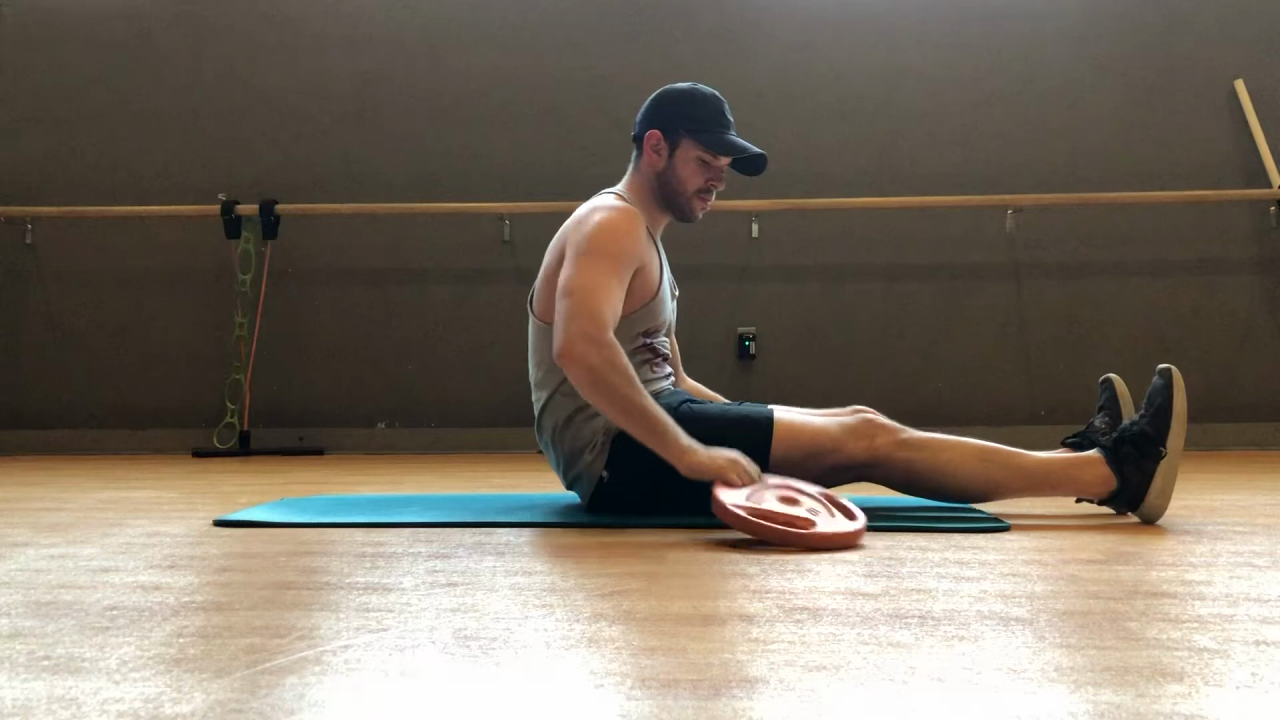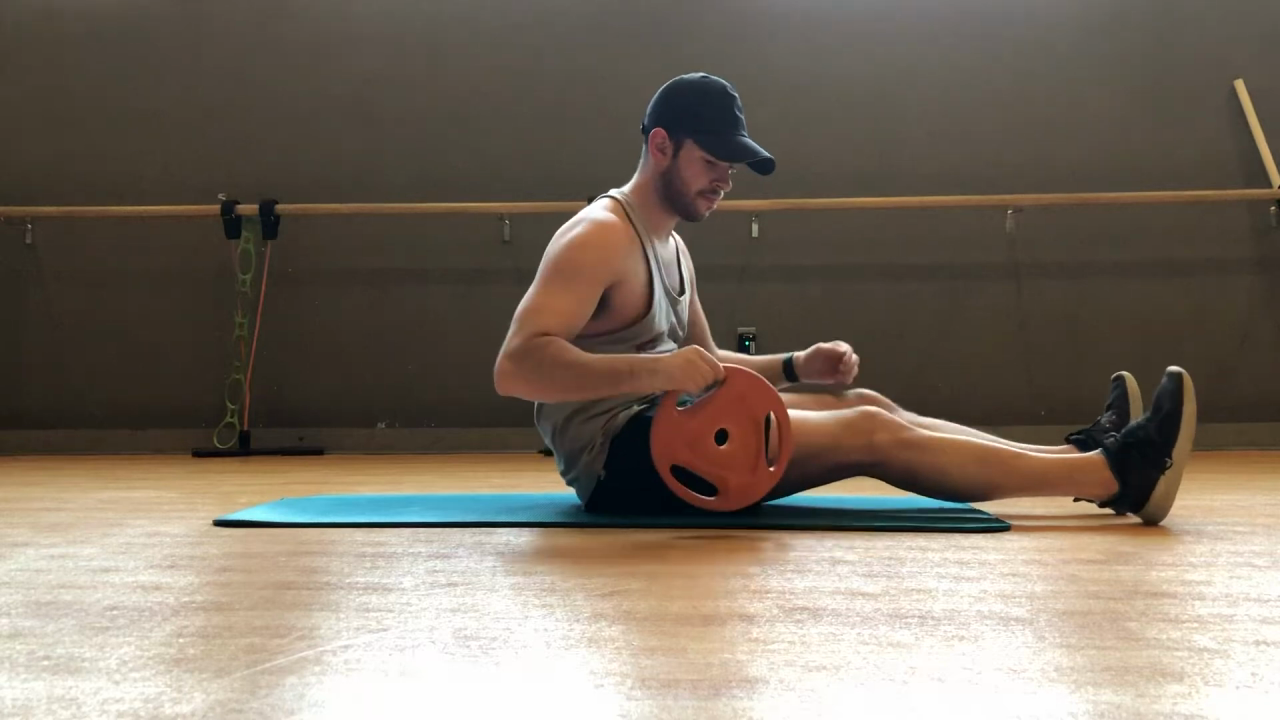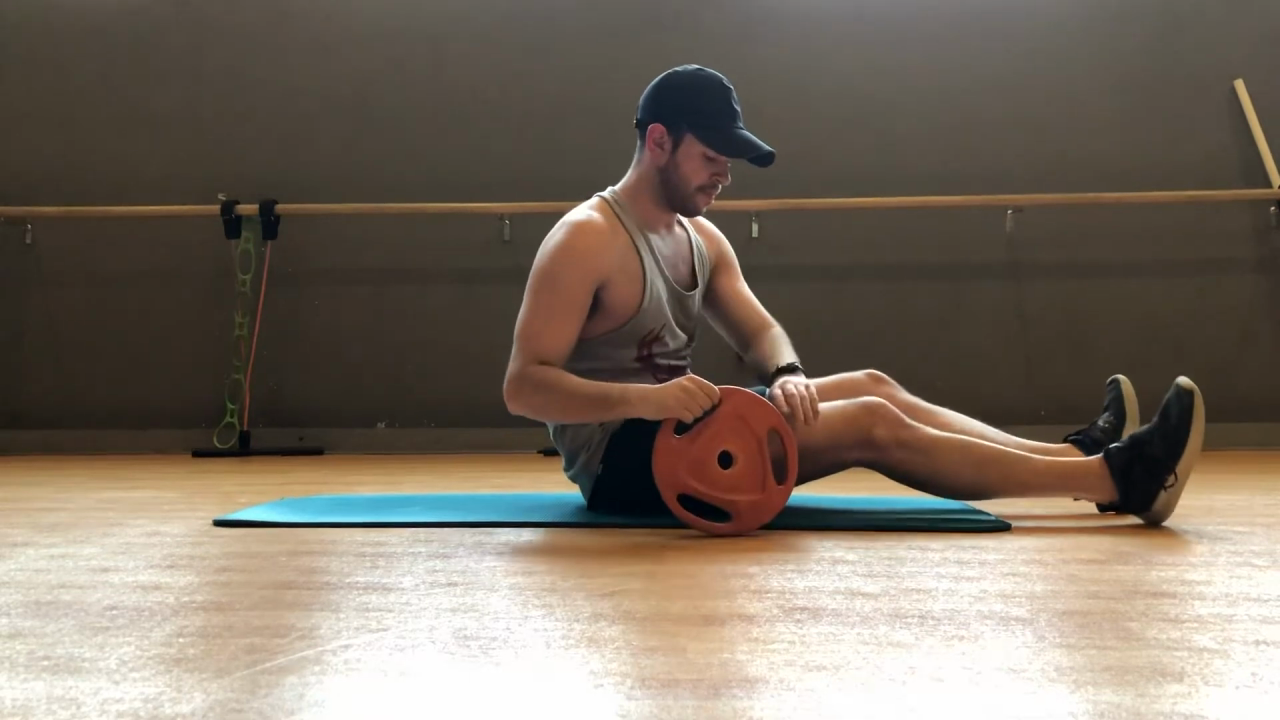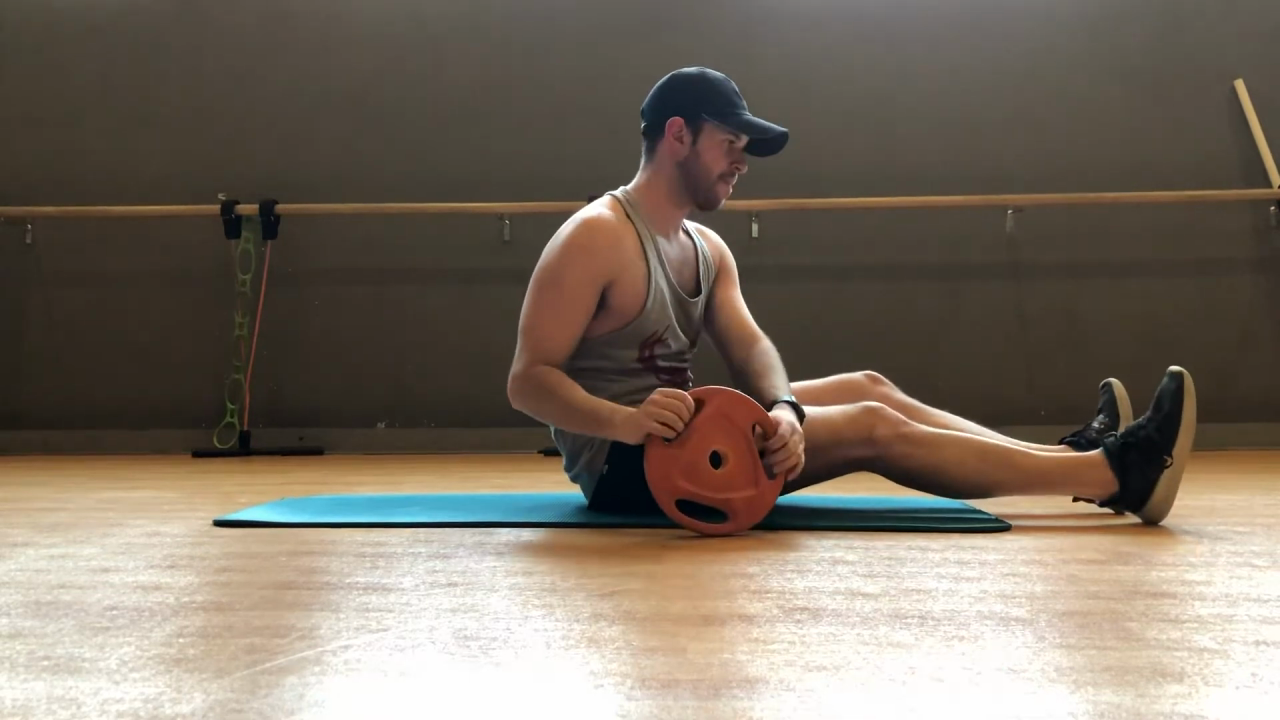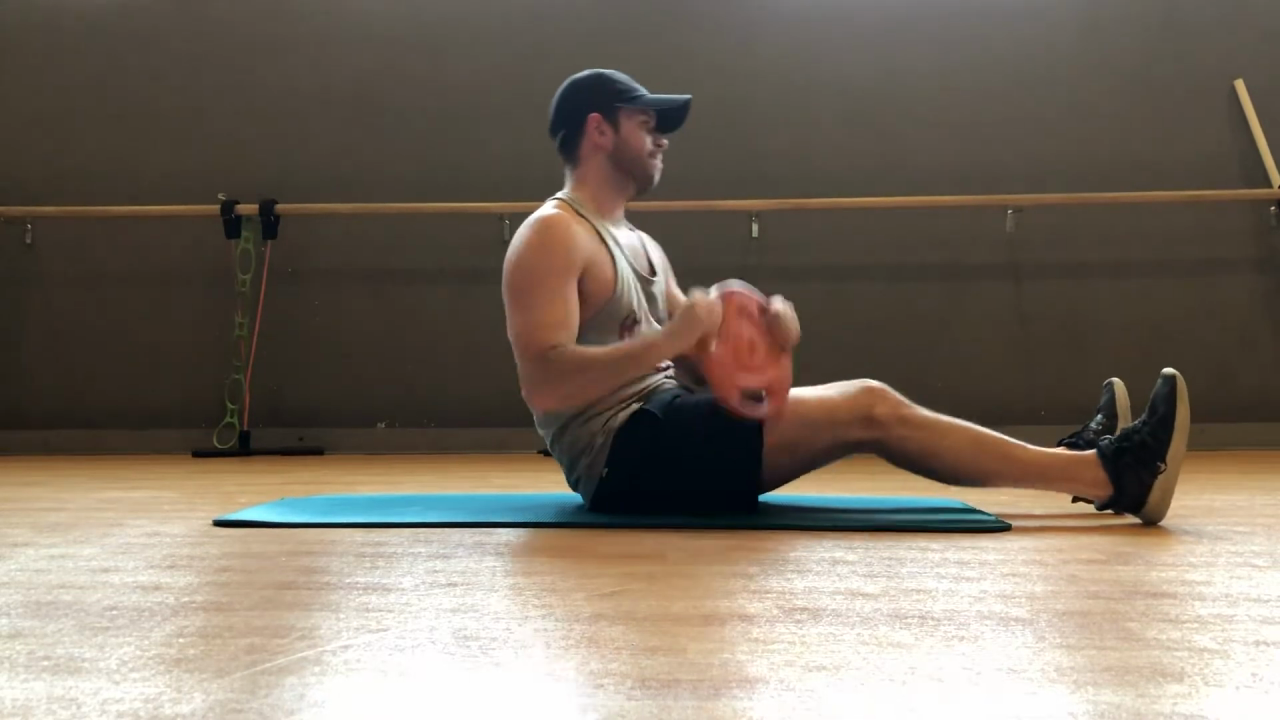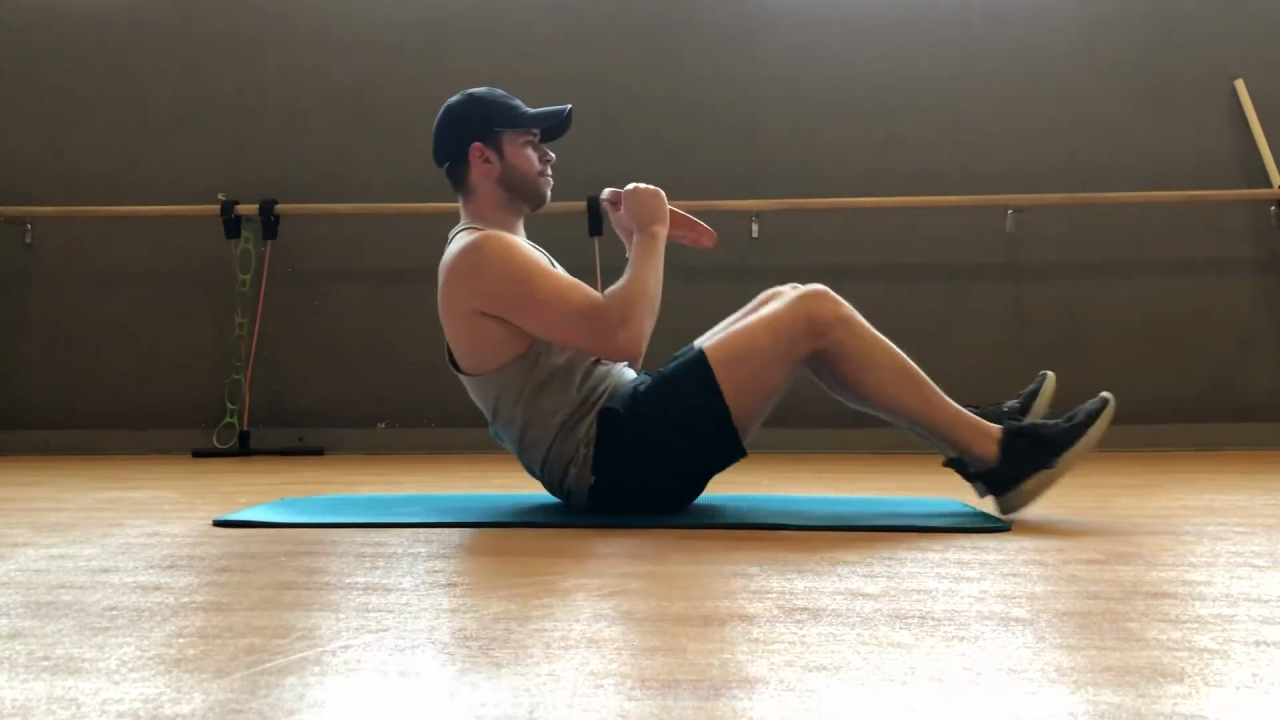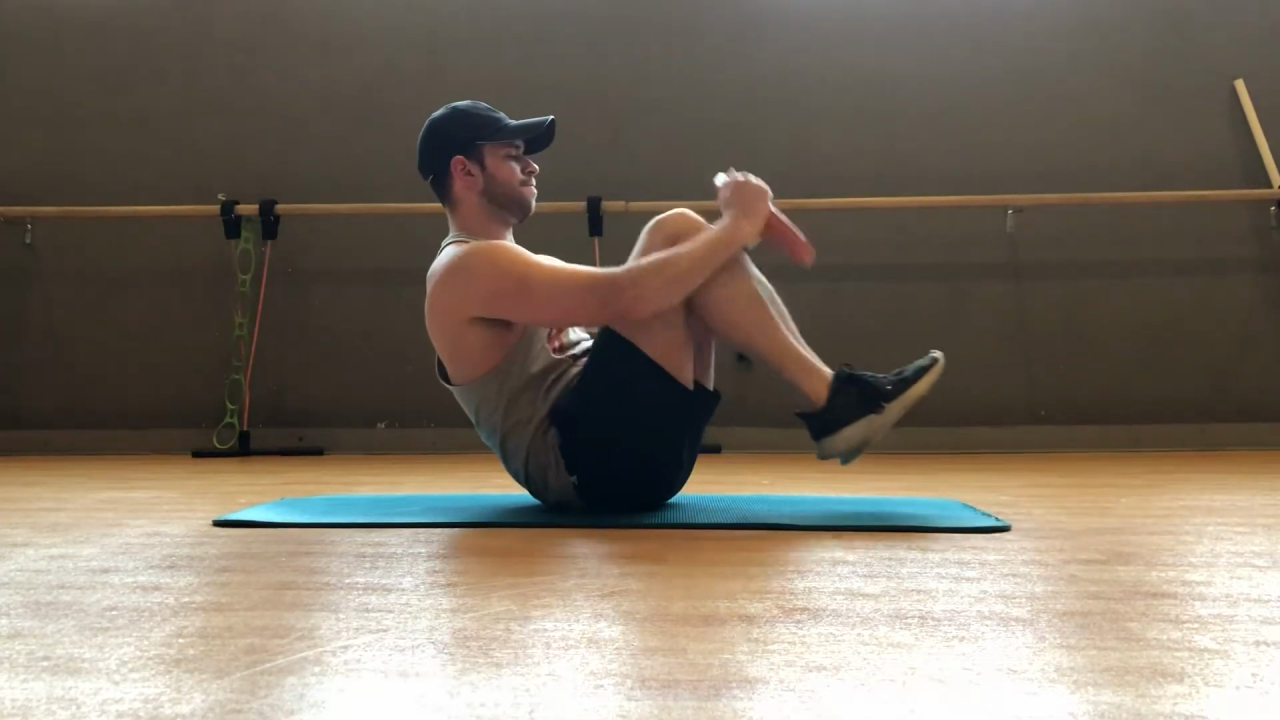
dt=0.7s
person 1, frame 1
left shoulder: (642, 241)
right shoulder: (610, 225)
right elbow: (582, 349)
left wrist: (776, 428)
right wrist: (688, 453)
left hip: (636, 440)
right hip: (618, 455)
left knee: (856, 422)
right knee: (866, 439)
left ankle: (1079, 461)
right ankle: (1111, 473)
person 1, frame 2
left shoulder: (669, 245)
right shoulder: (599, 238)
left elbow: (706, 365)
right elbow: (515, 367)
left wrist: (794, 368)
right wrist: (655, 369)
left hip: (659, 432)
right hip: (620, 456)
left knee: (865, 407)
right knee: (869, 435)
left ankle: (1083, 456)
right ankle: (1112, 474)
person 1, frame 3
left shoulder: (700, 238)
right shoulder: (586, 239)
left elbow: (760, 332)
right elbow: (523, 387)
left wrist: (786, 373)
right wrist: (645, 398)
right hip: (621, 459)
left knee: (872, 387)
right knee: (869, 425)
left ankle: (1078, 457)
right ankle: (1114, 479)
person 1, frame 4
left shoulder: (706, 248)
right shoulder: (595, 239)
left elbow: (751, 350)
right elbow: (528, 382)
left wrist: (784, 411)
right wrist: (624, 420)
left hip: (674, 434)
right hip: (622, 461)
left knee: (866, 389)
right knee: (871, 429)
left ankle: (1074, 457)
right ankle: (1115, 473)
person 1, frame 5
left shoulder: (638, 242)
right shoulder: (551, 236)
left elbow: (704, 357)
right elbow: (542, 383)
right wrist: (670, 338)
left hip: (663, 431)
right hip: (622, 459)
left knee: (865, 398)
right knee: (867, 411)
left ankle: (1071, 458)
right ankle: (1112, 477)
person 1, frame 6
left shoulder: (508, 254)
right shoulder: (481, 257)
left elbow: (614, 350)
right elbow: (622, 337)
left wrist: (638, 250)
right wrist: (651, 239)
left hip: (623, 449)
right hip: (614, 462)
left knee: (791, 310)
right knee: (814, 310)
left ankle: (979, 439)
right ankle: (1000, 454)
person 1, frame 7
left shoulder: (507, 265)
right shoulder: (471, 268)
right elbow: (626, 298)
right wrist: (736, 226)
left hip: (629, 449)
right hip: (592, 458)
left knee: (692, 245)
right knee: (680, 228)
left ankle: (833, 396)
right ankle: (830, 398)
